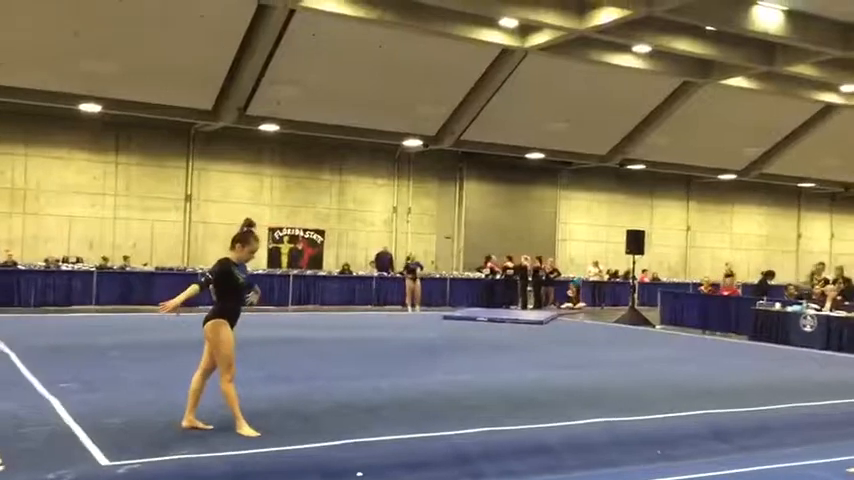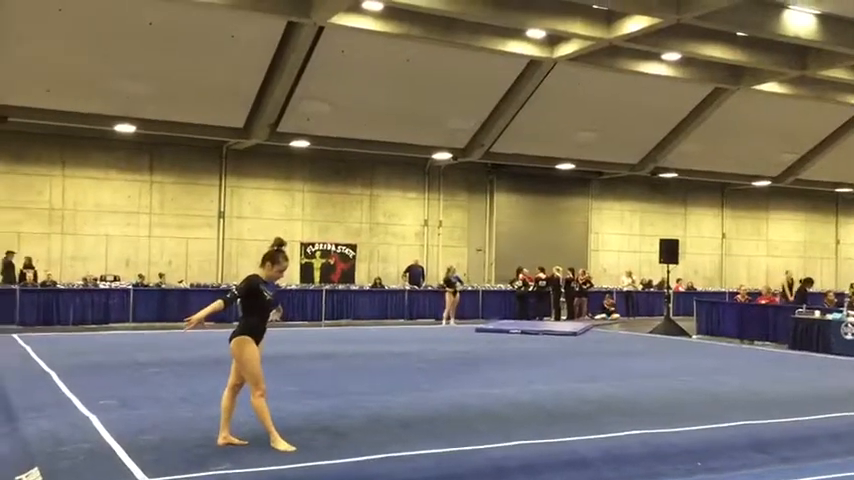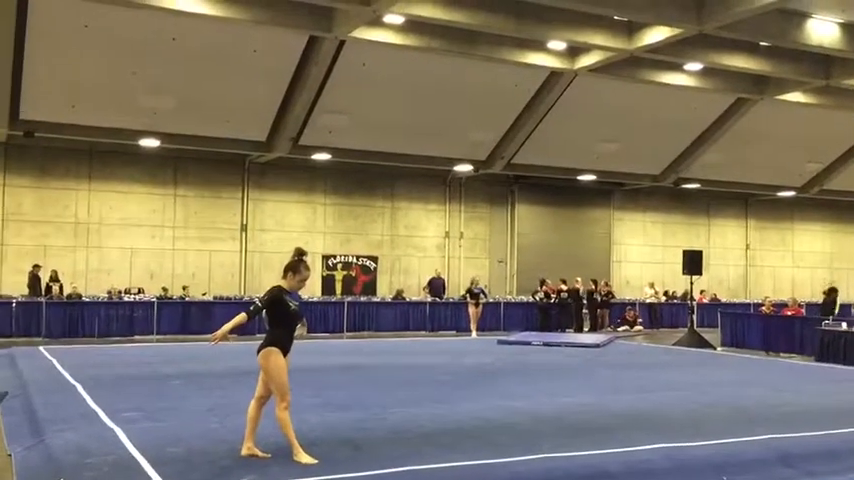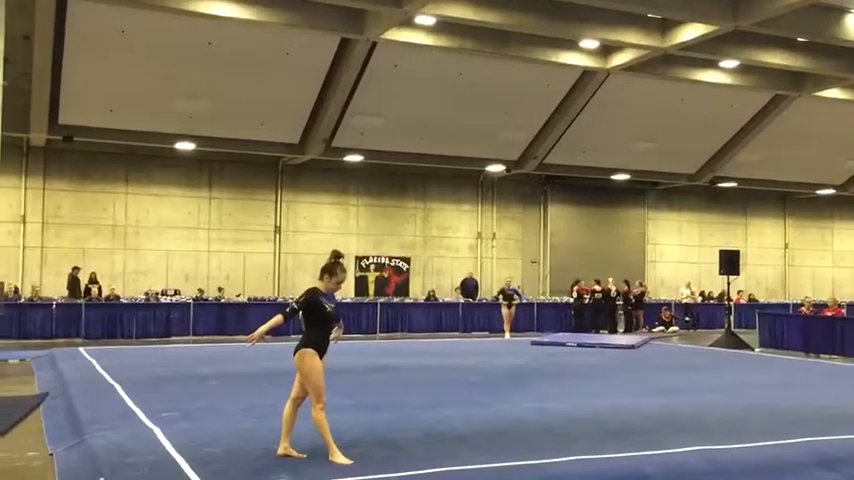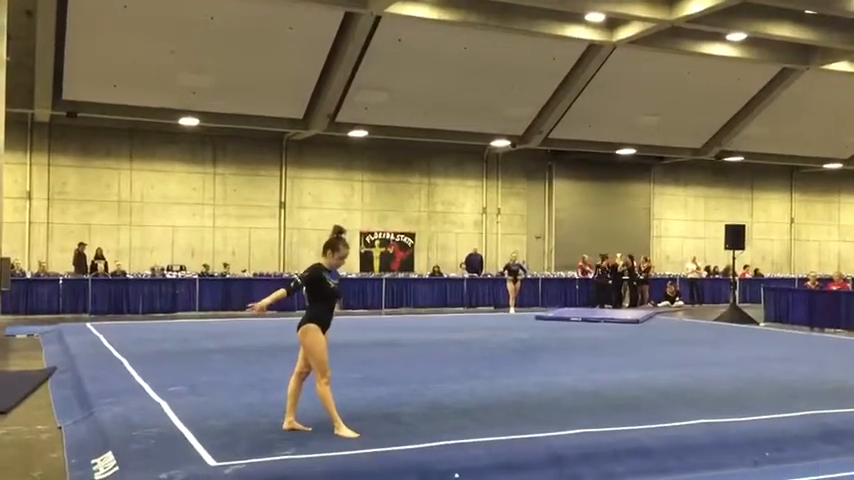
dt=1s
person 1, frame 1
left shoulder: (240, 268)
right shoulder: (224, 266)
right elbow: (202, 284)
left wrist: (253, 292)
right wrist: (178, 300)
left hip: (223, 322)
right hip: (218, 322)
left knee: (204, 370)
right knee: (228, 374)
left ankle: (189, 418)
right ankle: (240, 423)
person 1, frame 2
left shoulder: (267, 285)
right shoulder: (252, 282)
right elbow: (228, 299)
left wrist: (275, 311)
right wrist: (202, 314)
left hip: (253, 339)
right hip: (243, 339)
left knee: (234, 386)
right knee: (259, 390)
left ankle: (224, 434)
right ankle: (274, 437)
person 1, frame 3
left shoulder: (292, 296)
right shoulder: (276, 294)
right elbow: (252, 312)
right wrist: (227, 328)
left hip: (281, 351)
right hip: (271, 350)
left knee: (261, 398)
right knee: (284, 401)
left ankle: (248, 446)
right ankle: (297, 451)
person 1, frame 4
left shoulder: (329, 298)
right shoulder: (312, 295)
right elbow: (288, 314)
right wrist: (263, 329)
left hip: (317, 352)
right hip: (307, 352)
left knee: (297, 398)
right knee: (319, 402)
left ankle: (284, 446)
right ankle: (333, 452)
person 1, frame 5
left shoulder: (332, 274)
right shoulder: (315, 271)
right elbow: (291, 288)
right wrist: (266, 302)
left hip: (320, 328)
right hip: (311, 327)
left knee: (301, 373)
right knee: (323, 377)
left ankle: (289, 420)
right ankle: (338, 425)
